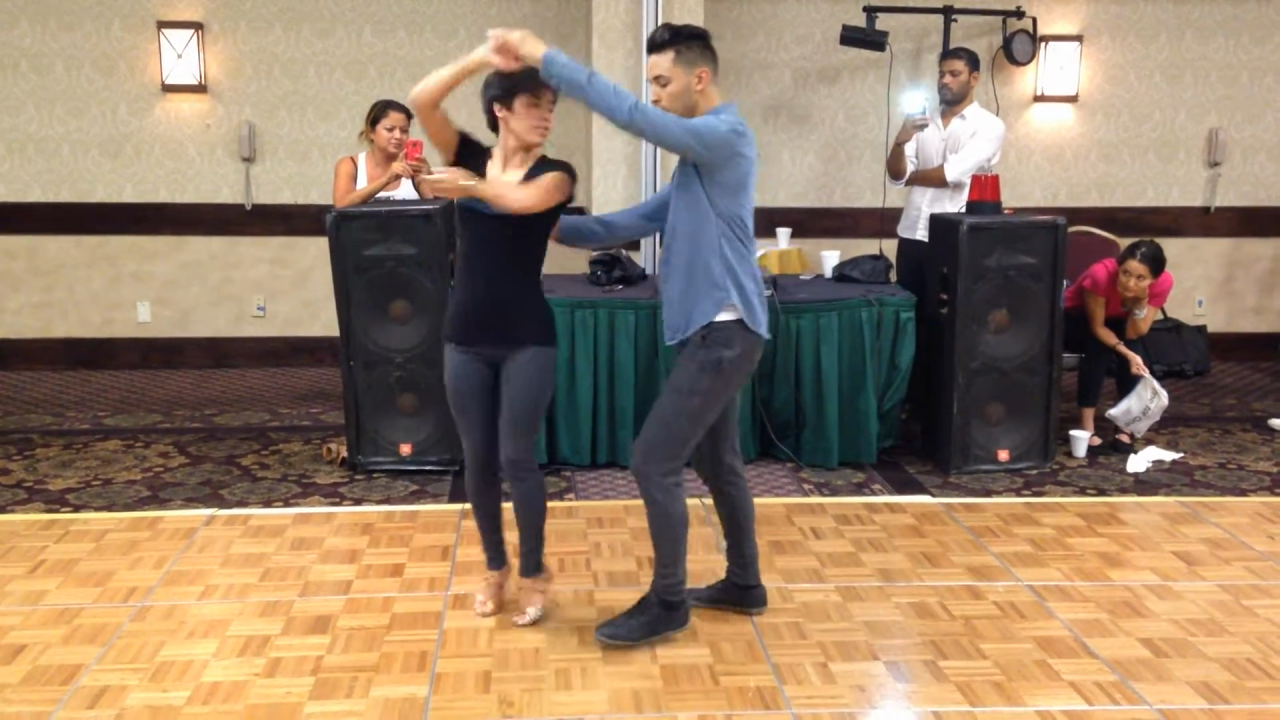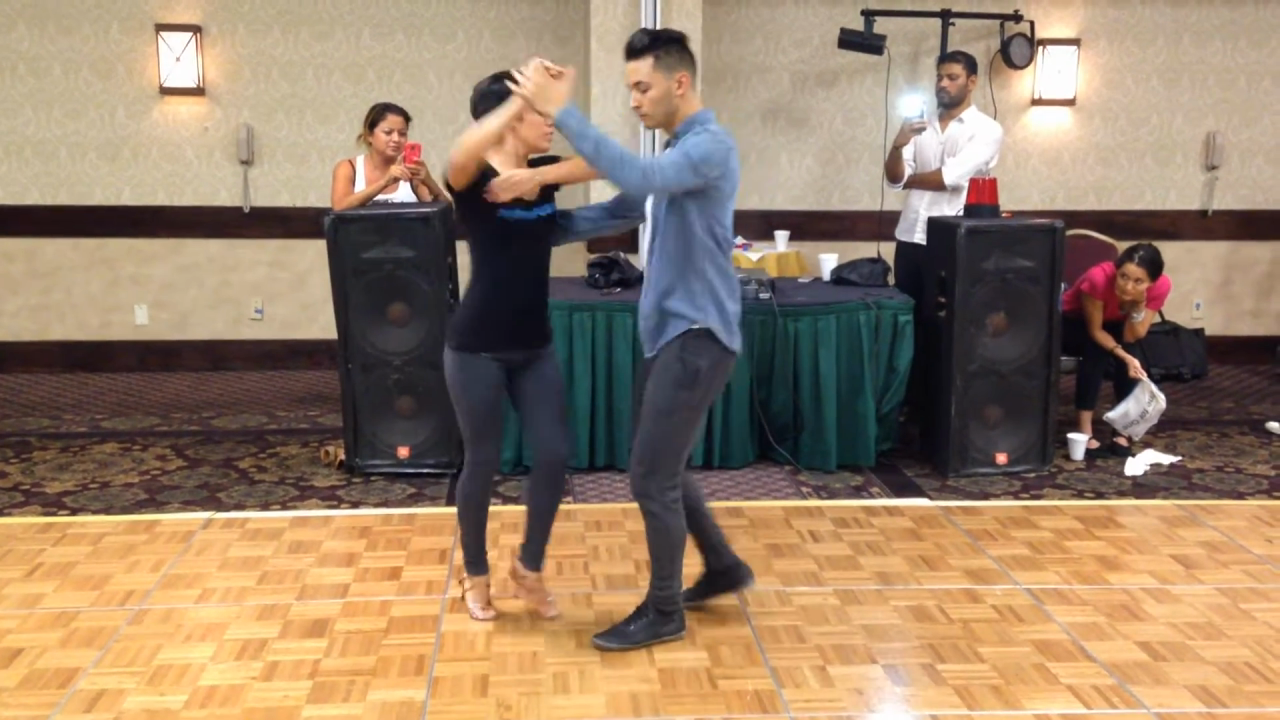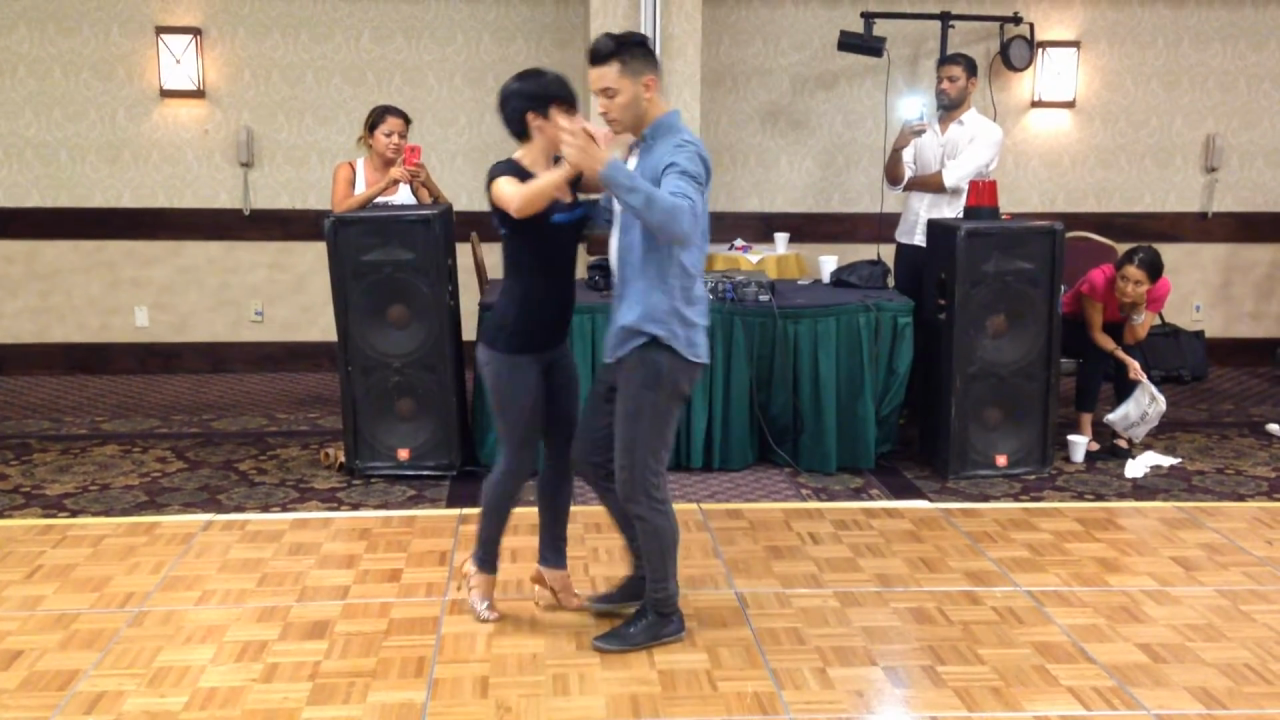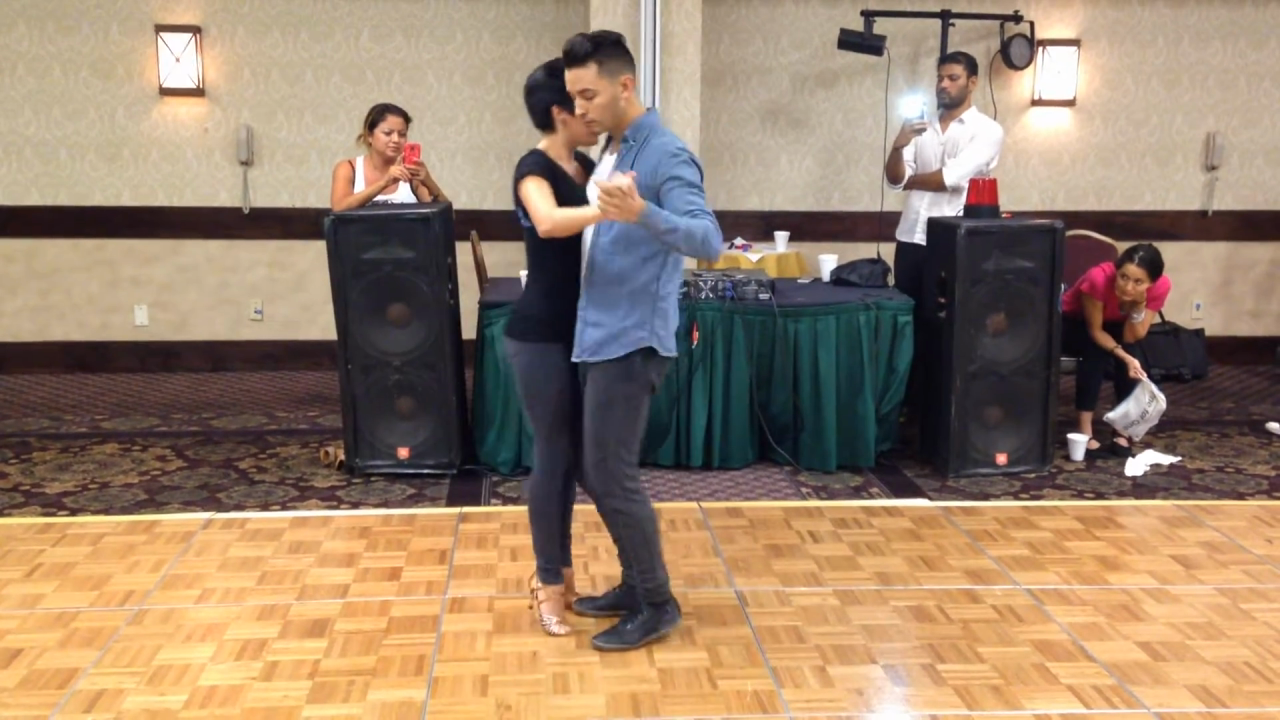
dt=0.2s
person 1, frame 1
left shoulder: (725, 136)
right shoulder: (702, 150)
left elbow: (630, 115)
right elbow: (650, 217)
left wrist: (544, 58)
right wrist: (569, 230)
left hip: (721, 330)
right hip: (714, 328)
left knee: (655, 464)
right knee: (717, 461)
left ankle: (667, 602)
right ankle: (744, 582)
person 1, frame 2
left shoulder: (707, 147)
right shoulder: (677, 153)
left elbow: (637, 175)
right elbow: (618, 210)
left wrist: (561, 114)
left hip: (695, 337)
right hip: (670, 332)
left knee: (651, 476)
right knee: (663, 469)
left ankle: (664, 610)
right ankle: (723, 567)
person 1, frame 3
left shoulder: (680, 152)
right shoulder: (642, 152)
left elbow: (679, 226)
right elbow: (614, 217)
left wrist: (605, 170)
left hip: (662, 342)
right hip: (631, 337)
left knee: (638, 481)
right knee: (592, 458)
left ankle: (661, 612)
right ankle: (644, 578)
person 1, frame 4
left shoulder: (666, 156)
right shoulder: (611, 151)
left elbow: (708, 241)
left wrist: (642, 215)
left hip: (633, 341)
right hip: (600, 336)
left knee: (613, 475)
right knee: (597, 471)
left ankle: (657, 603)
right ankle: (638, 584)
person 2, frame 1
left shoulder: (553, 174)
right shoulder: (470, 157)
left elbow: (520, 199)
right elbow: (421, 101)
left wrist: (468, 185)
right wrist: (479, 58)
left hip: (527, 342)
right hip: (466, 341)
left knee: (516, 460)
right knee: (478, 462)
left ankle: (533, 573)
right ankle: (495, 568)
person 2, frame 2
left shoulder: (547, 173)
right shoulder: (469, 176)
right elbow: (464, 153)
left wrist: (536, 176)
right wrist: (521, 98)
left hip: (533, 346)
right hip: (476, 346)
left knee: (554, 455)
right knee: (482, 463)
left ankle: (531, 568)
right ankle: (475, 574)
person 2, frame 3
left shoulder: (568, 176)
right shoulder: (507, 176)
right elbow: (521, 202)
right wrist: (577, 160)
left hip: (553, 343)
right hip: (511, 345)
left knee: (564, 453)
right knee: (518, 459)
left ankle: (552, 567)
right ankle: (481, 568)
person 2, frame 4
left shoulder: (585, 167)
right shoulder: (534, 169)
right elbow: (549, 223)
right wrist: (607, 208)
left hip: (572, 333)
right hip: (536, 336)
left knee: (574, 452)
right knee: (553, 456)
left ankle: (559, 568)
right ankle: (547, 582)
person 3, frame 1
left shoulder: (988, 125)
right shoulder: (924, 121)
left elbow: (957, 171)
right elbow: (896, 175)
left wrist: (909, 177)
right wrist: (899, 143)
right hip: (913, 234)
right ankle: (912, 391)
person 3, frame 2
left shoulder: (986, 129)
right shoulder: (921, 125)
left elbow: (951, 177)
right elbow: (894, 178)
left wrist: (909, 179)
right wrist: (897, 146)
right hip: (911, 237)
right ankle: (911, 395)
person 3, frame 3
left shoulder: (986, 131)
right shoulder: (921, 129)
left elbow: (952, 179)
right elbow: (894, 182)
left wrist: (909, 181)
right wrist: (897, 149)
right hip: (911, 239)
person 3, frame 4
left shoulder: (987, 130)
right shoulder: (922, 125)
left elbow: (952, 177)
right elbow: (894, 179)
left wrist: (909, 180)
right wrist: (898, 146)
right hip: (911, 238)
right ankle: (910, 396)
person 4, frame 1
left shoulder: (1163, 282)
right shoulder: (1101, 274)
left elbow: (1133, 334)
right elbow: (1097, 327)
left wrist: (1141, 301)
right wrist: (1127, 354)
left hip: (1116, 322)
right hip: (1075, 321)
left knee: (1133, 346)
right knee: (1099, 346)
right ankle: (1087, 428)
person 4, frame 2
left shoulder: (1161, 286)
right shoulder: (1098, 277)
left elbow: (1131, 337)
right elbow: (1094, 330)
left wrist: (1139, 305)
right wrist: (1125, 357)
left hip: (1114, 325)
right hip: (1073, 324)
left knee: (1130, 348)
right knee: (1097, 349)
left ankle: (1122, 430)
right ankle: (1084, 431)
person 4, frame 3
left shoulder: (1161, 288)
right shoulder: (1098, 280)
left elbow: (1131, 340)
right elbow: (1094, 332)
left wrist: (1139, 306)
right wrist: (1125, 359)
left hip: (1114, 327)
right hip: (1073, 326)
left knee: (1131, 351)
right knee: (1097, 352)
left ankle: (1122, 431)
right ankle: (1084, 433)
person 4, frame 4
left shoulder: (1161, 286)
right shoulder: (1099, 278)
left elbow: (1131, 338)
right elbow: (1094, 330)
left wrist: (1139, 305)
right wrist: (1125, 357)
left hip: (1114, 326)
right hip: (1073, 324)
left knee: (1131, 349)
right knee: (1097, 350)
left ankle: (1123, 429)
right ankle: (1084, 432)
